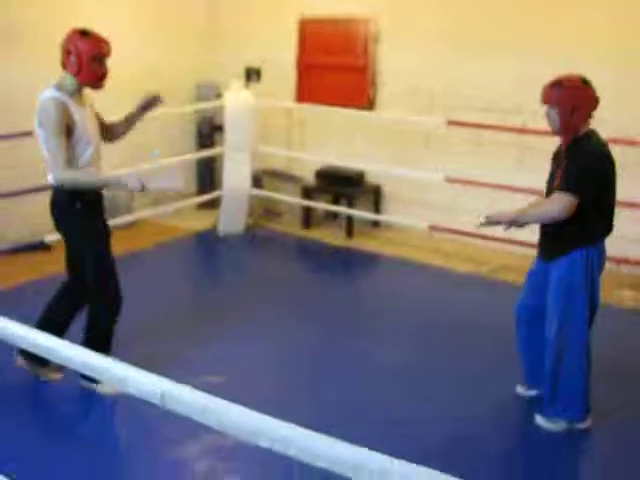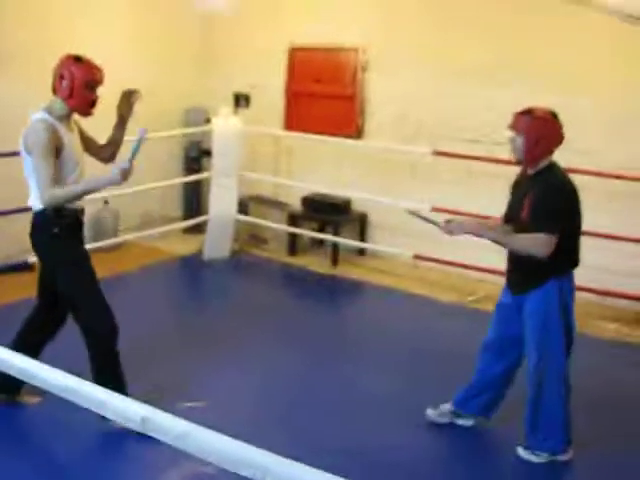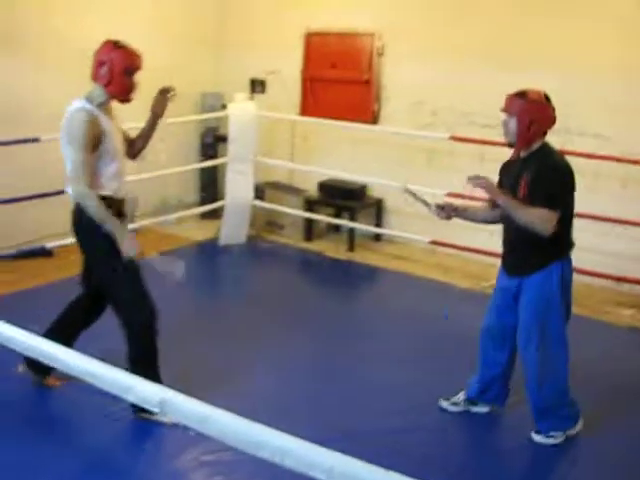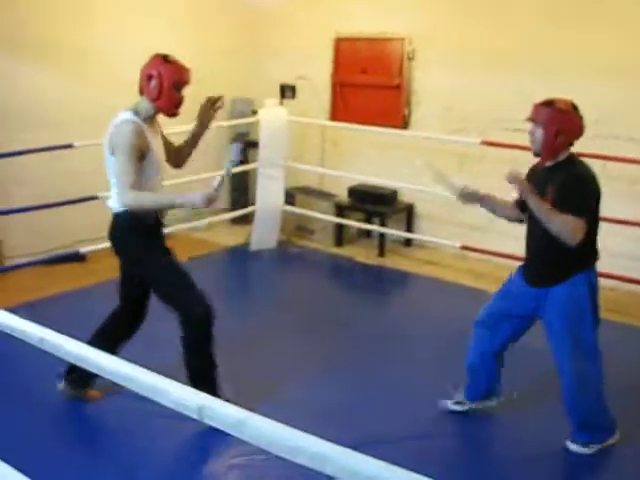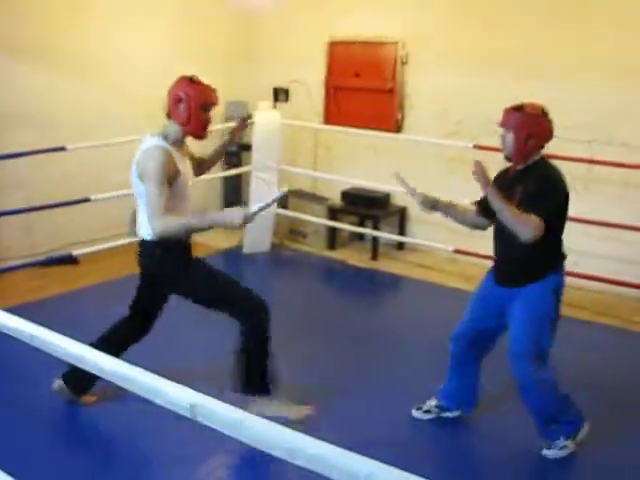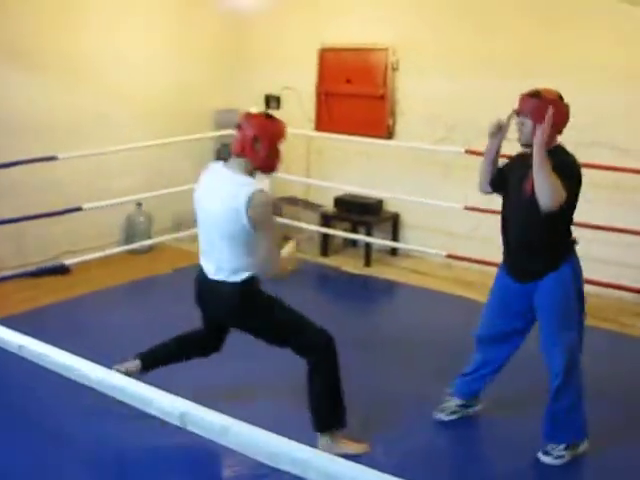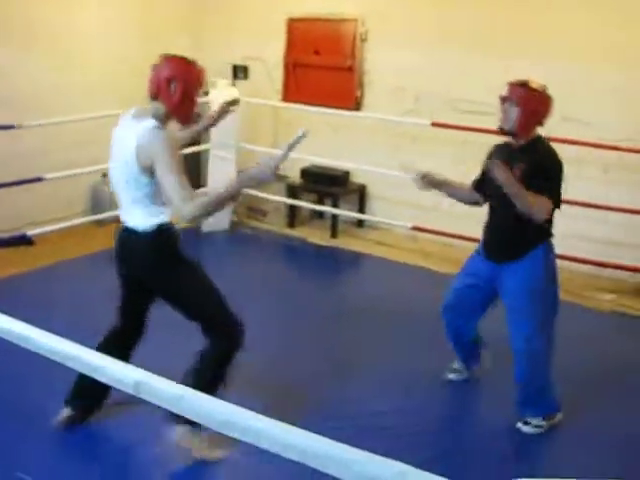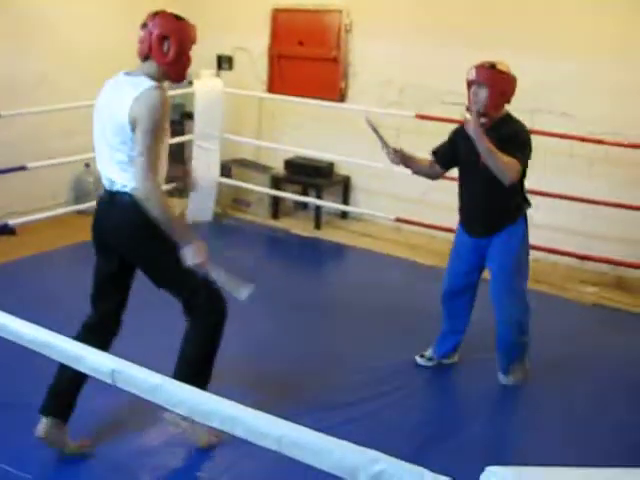
dt=0.3s
person 1, frame 1
left shoulder: (80, 99)
right shoulder: (54, 105)
left elbow: (106, 134)
right elbow: (61, 175)
left wrist: (139, 113)
right wrist: (120, 181)
left hip: (87, 201)
right hip: (73, 205)
left knee: (80, 283)
right knee: (105, 293)
left ankle: (35, 353)
right ankle: (92, 372)
person 1, frame 2
left shoulder: (69, 124)
right shoulder: (42, 129)
left elbow: (104, 154)
right elbow: (50, 195)
left wrist: (122, 119)
right wrist: (103, 181)
left hip: (65, 228)
right hip: (54, 230)
left knee: (51, 309)
right knee: (99, 320)
person 1, frame 3
left shoulder: (104, 113)
right shoulder: (83, 118)
left elbow: (131, 151)
right elbow: (81, 191)
left wrist: (155, 117)
right wrist: (121, 234)
left hip: (107, 218)
right hip: (96, 223)
left knee: (94, 297)
right knee: (139, 312)
left ankle: (38, 361)
person 1, frame 4
left shoulder: (149, 124)
right shoulder: (129, 130)
left elbow: (175, 159)
right elbow: (128, 197)
left wrist: (202, 124)
right wrist: (183, 199)
left hip: (141, 229)
right hip: (133, 230)
left knee: (130, 310)
right knee: (197, 313)
left ankle: (75, 377)
right ankle: (210, 400)
person 1, frame 5
left shoulder: (174, 145)
right shoulder: (156, 155)
left elbow: (197, 168)
right elbow: (160, 225)
left wrist: (229, 142)
right wrist: (221, 217)
left hip: (163, 253)
right hip: (166, 255)
left knee: (138, 321)
right knee: (254, 310)
left ankle: (73, 381)
right ankle: (258, 395)
person 1, frame 6
left shoulder: (211, 173)
right shoulder: (257, 198)
right elbow: (273, 267)
right wrist: (290, 253)
left hip: (206, 286)
right hip: (238, 296)
left knee: (210, 337)
right knee: (319, 346)
left ankle: (138, 365)
right ankle: (330, 434)
person 1, frame 7
left shoulder: (132, 120)
right shoulder: (153, 139)
right elbow: (189, 211)
left wrist: (212, 120)
right wrist: (248, 178)
left hip: (128, 244)
right hip: (156, 248)
left knee: (127, 327)
right knee: (226, 332)
left ankle: (77, 405)
right ankle: (186, 420)
person 1, frame 8
left shoulder: (115, 84)
right shoulder: (151, 98)
right elbow: (145, 185)
left wrist: (167, 174)
right wrist: (188, 240)
left hip: (107, 213)
right hip: (136, 219)
left knee: (101, 319)
right knee: (208, 307)
left ankle: (53, 419)
person 2, frame 1
left shoulder: (591, 155)
right shoulder: (568, 148)
left elbow: (560, 209)
left wrist: (512, 217)
right wrist: (522, 215)
left hip: (577, 256)
right hip: (554, 252)
left knee: (565, 332)
right knee: (529, 313)
left ankle: (570, 411)
right ankle: (541, 380)
person 2, frame 2
left shoulder: (556, 187)
right shoulder: (524, 180)
left elbow: (542, 246)
left wrist: (485, 231)
right wrist: (467, 227)
left hip: (548, 288)
right hip: (518, 284)
left knee: (545, 364)
right knee: (498, 349)
left ankle: (552, 443)
right ankle: (469, 408)
person 2, frame 3
left shoulder: (553, 167)
right shoulder: (513, 164)
left elbow: (545, 224)
right elbow: (500, 213)
left wrist: (499, 195)
right wrist: (458, 211)
left hip: (546, 272)
right hip: (513, 268)
left knee: (539, 347)
right knee: (496, 333)
left ankle: (560, 420)
right ankle: (484, 395)
person 2, frame 4
left shoulder: (580, 179)
right shoulder: (539, 172)
left elbow: (573, 234)
right elbow: (519, 213)
left wrist: (532, 196)
right wrist: (481, 199)
left hip: (570, 282)
right hip: (531, 274)
left knee: (575, 360)
right knee: (490, 326)
left ankle: (597, 431)
right ankle: (478, 391)
person 2, frame 5
left shoulder: (548, 181)
right shoulder: (508, 176)
left elbow: (528, 231)
right elbow: (480, 218)
left wrist: (490, 191)
right wrist: (439, 205)
left hip: (537, 285)
right hip: (501, 279)
left knee: (525, 360)
right knee: (467, 339)
left ankle: (566, 426)
right ankle: (452, 400)
person 2, frame 6
left shoulder: (563, 163)
right shoulder: (520, 162)
left elbow: (550, 203)
right elbow: (488, 185)
left wrist: (538, 148)
right wrist: (494, 144)
left hip: (555, 276)
right hip: (514, 272)
left knee: (560, 356)
right knee: (492, 337)
left ankle: (569, 437)
right ankle: (463, 397)
person 2, frame 7
left shoulder: (544, 158)
right shoulder: (499, 153)
left elbow: (541, 213)
right elbow: (477, 195)
left wrist: (510, 184)
right wrist: (438, 183)
left hip: (528, 259)
right hip: (489, 254)
left knee: (529, 337)
right knee: (456, 307)
left ankle: (542, 409)
right ankle: (469, 360)
person 2, frame 8
left shoulder: (515, 132)
right shoulder: (463, 131)
left elbow: (510, 175)
right elbow: (433, 167)
left wrist: (481, 138)
right wrist: (405, 159)
left hip: (507, 230)
right hip: (470, 227)
left knee: (508, 301)
right knee: (456, 290)
left ankle: (514, 360)
right ankle: (446, 348)
